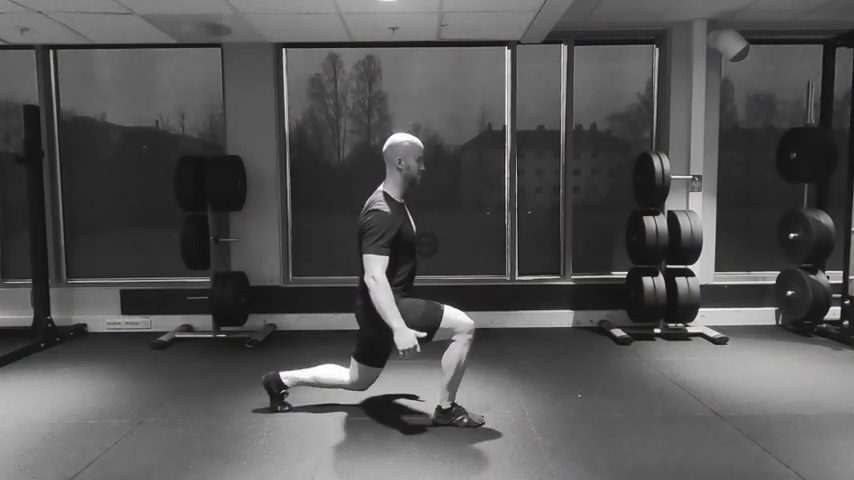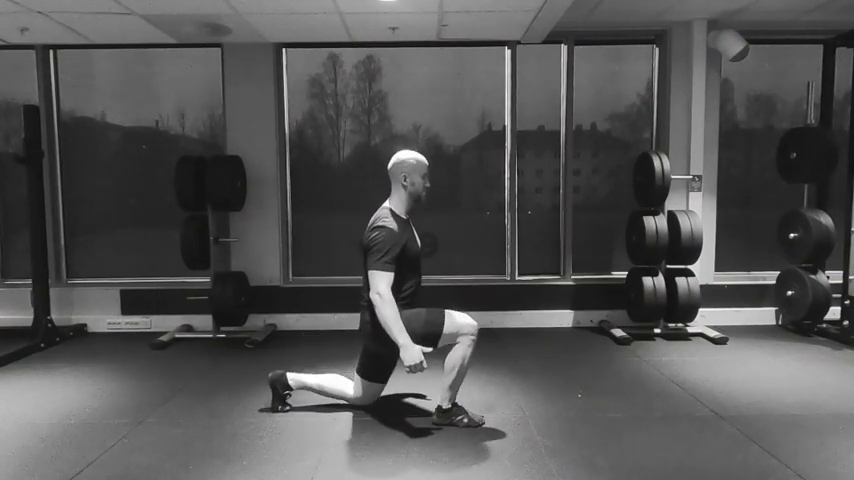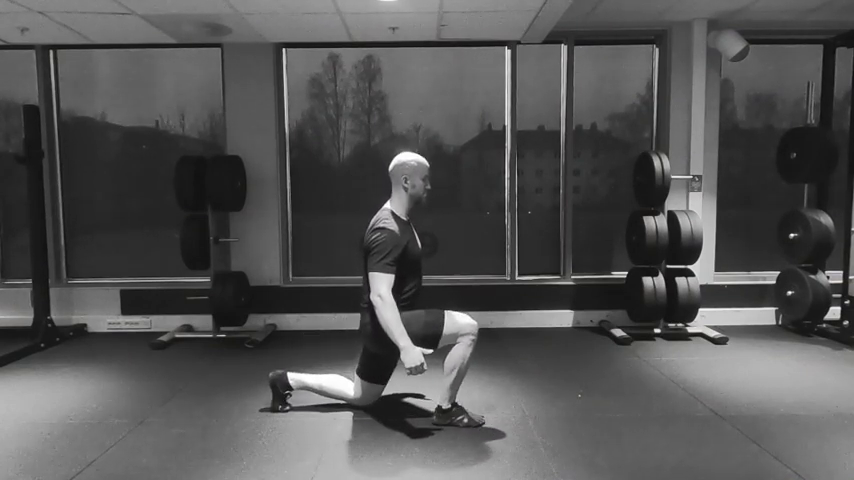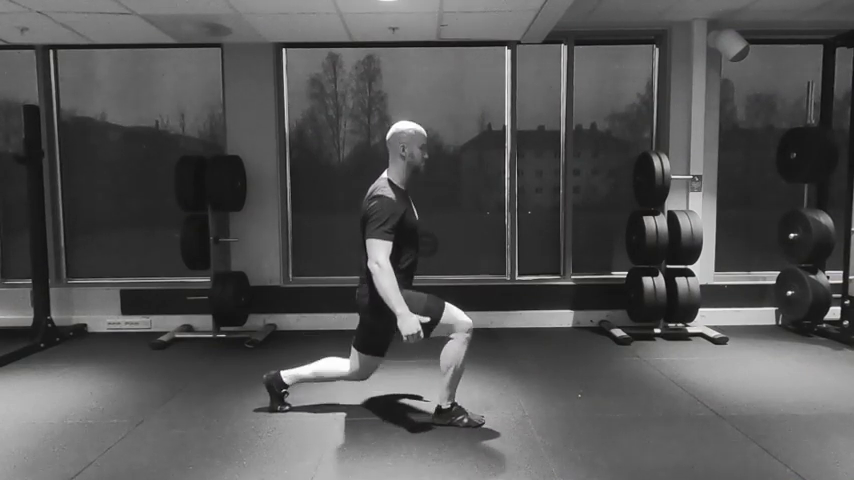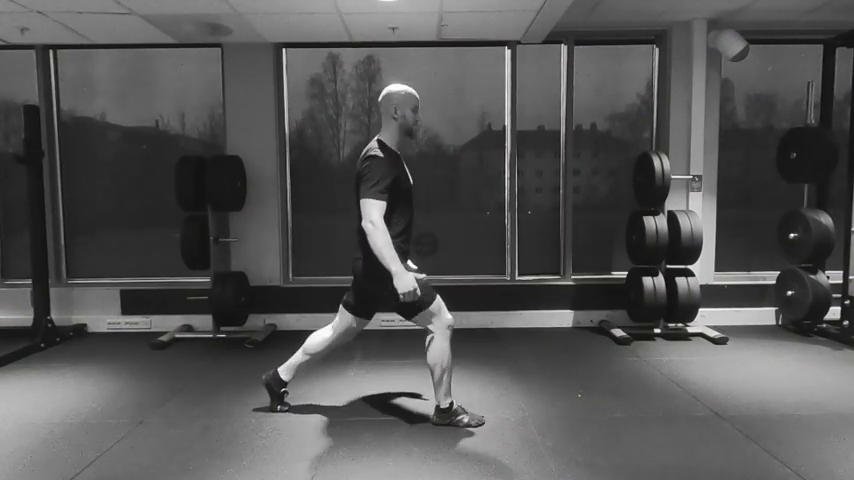
dt=0.4s
person 1, frame 1
left shoulder: (392, 202)
right shoulder: (382, 213)
right elbow: (374, 277)
left wrist: (396, 322)
right wrist: (399, 329)
left hip: (383, 308)
right hip: (385, 309)
left knee: (356, 380)
right knee: (464, 327)
left ankle: (280, 380)
right ankle: (446, 410)
person 1, frame 2
left shoulder: (397, 218)
right shoulder: (387, 230)
right elbow: (379, 294)
left wrist: (402, 337)
right wrist: (406, 345)
left hip: (385, 322)
right hip: (387, 323)
left knee: (360, 395)
right knee: (467, 329)
left ankle: (285, 380)
right ankle: (446, 409)
person 1, frame 3
left shoulder: (398, 220)
right shoulder: (388, 232)
right elbow: (380, 296)
left wrist: (403, 338)
right wrist: (406, 347)
left hip: (388, 324)
right hip: (388, 325)
left knee: (360, 396)
right knee: (467, 329)
left ankle: (286, 380)
right ankle: (446, 409)
person 1, frame 4
left shoulder: (395, 191)
right shoulder: (385, 199)
right elbow: (377, 263)
left wrist: (403, 305)
right wrist: (404, 314)
left hip: (380, 297)
right hip: (383, 298)
left knee: (356, 370)
right knee: (462, 326)
left ankle: (281, 379)
right ankle: (446, 409)
person 1, frame 5
left shoulder: (389, 155)
right shoulder: (379, 160)
right elbow: (371, 222)
left wrist: (401, 261)
right wrist: (398, 271)
left hip: (377, 266)
right hip: (381, 267)
left knee: (341, 329)
right knee: (442, 323)
left ankle: (279, 377)
right ankle: (445, 409)
